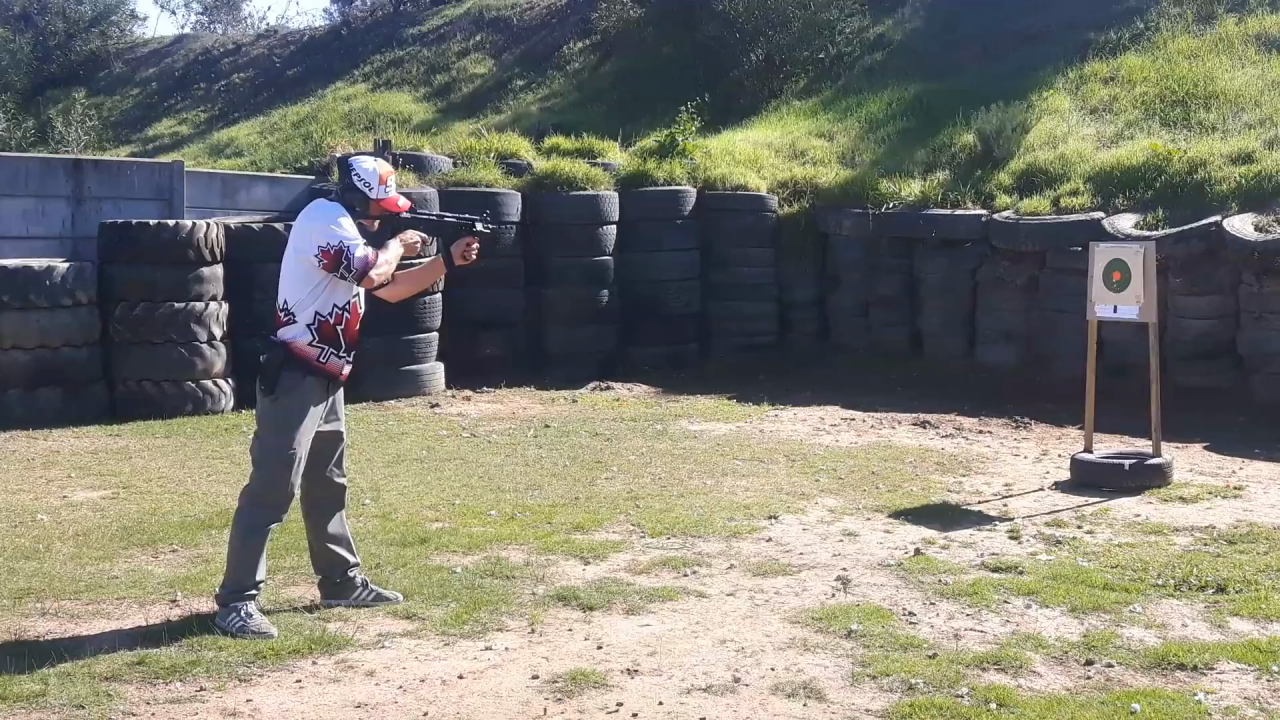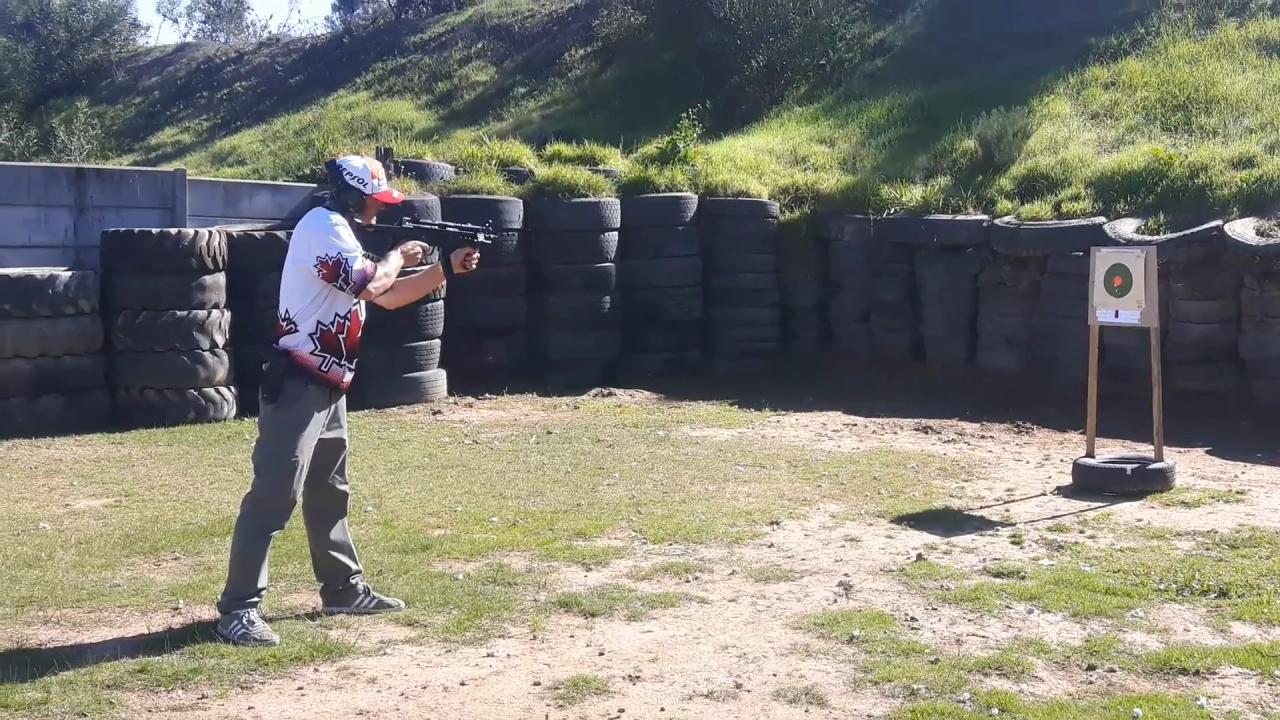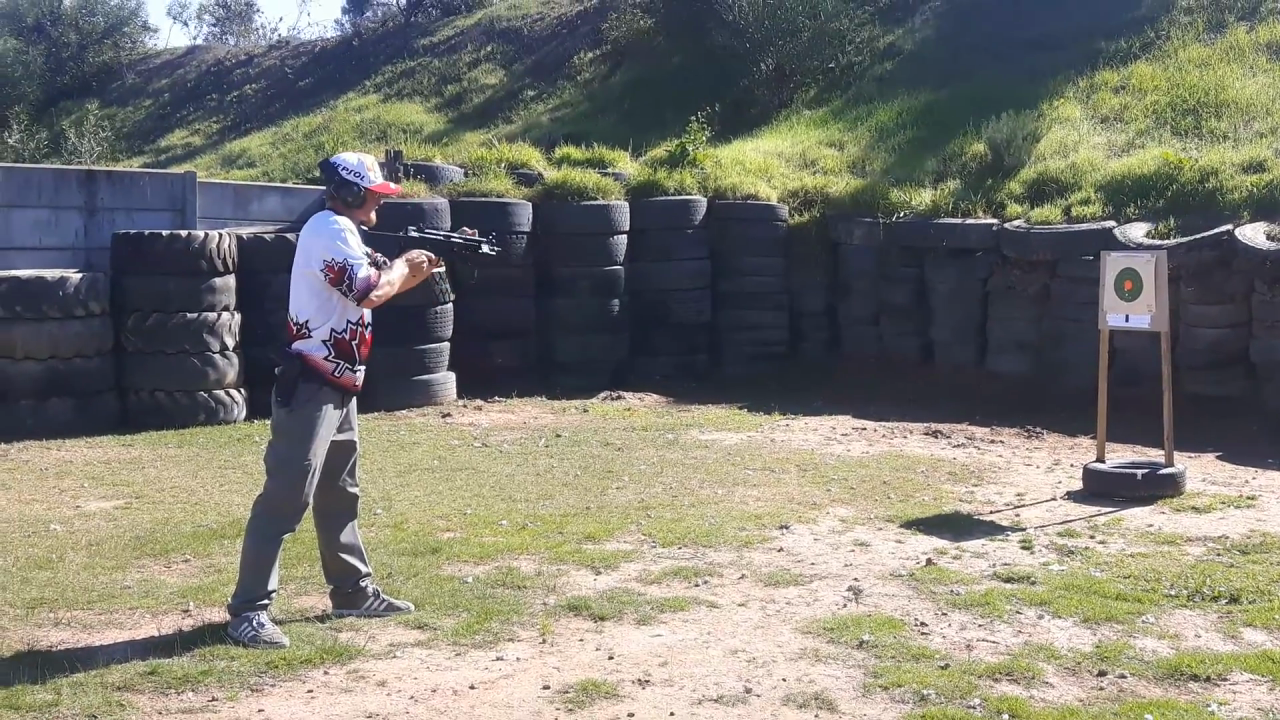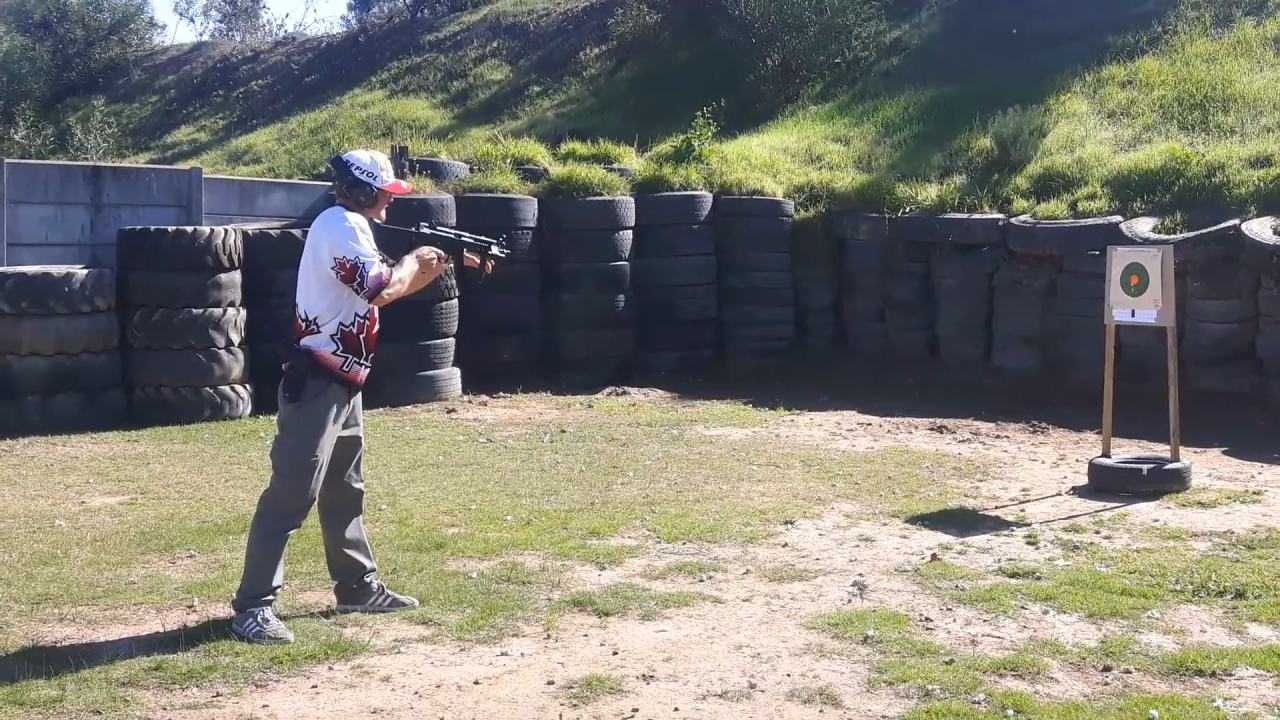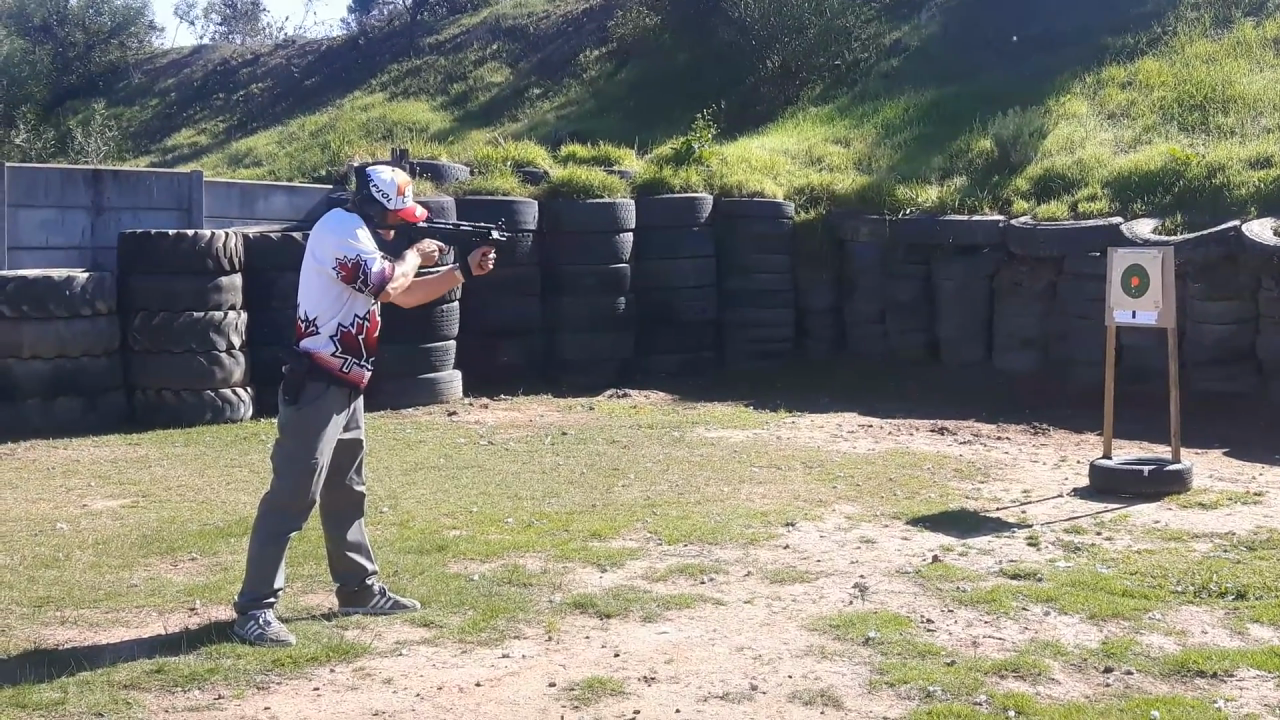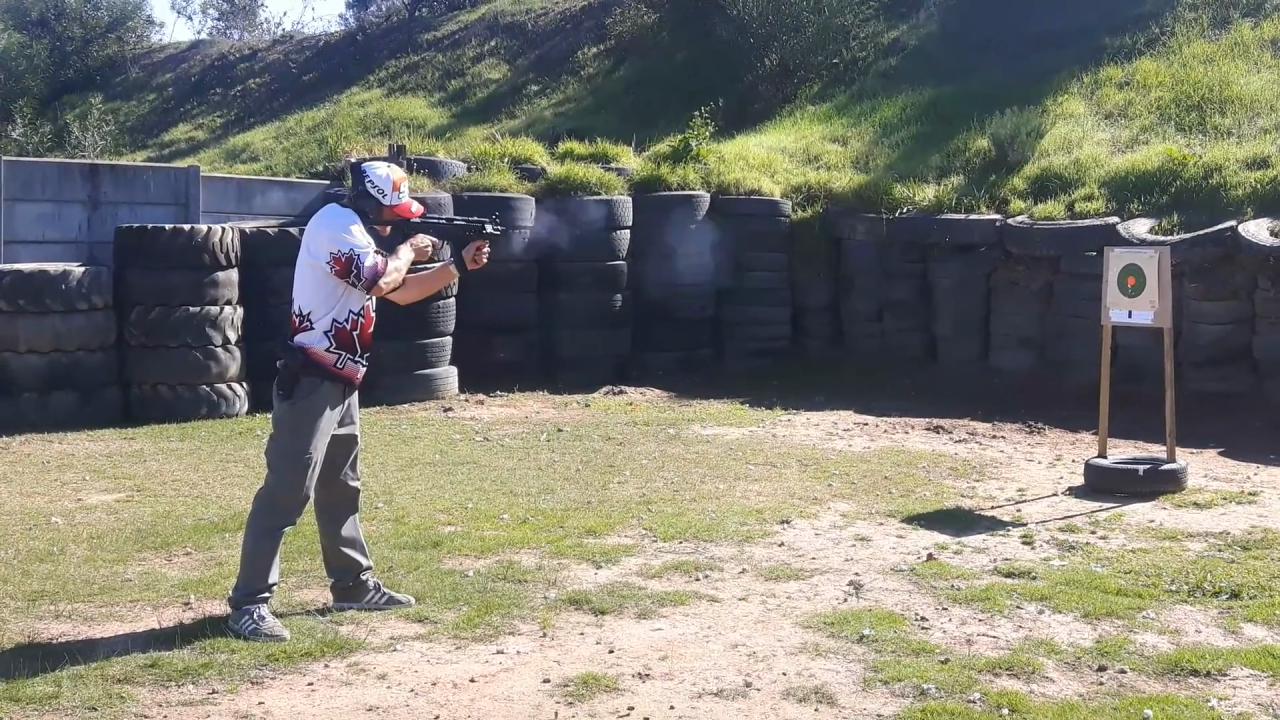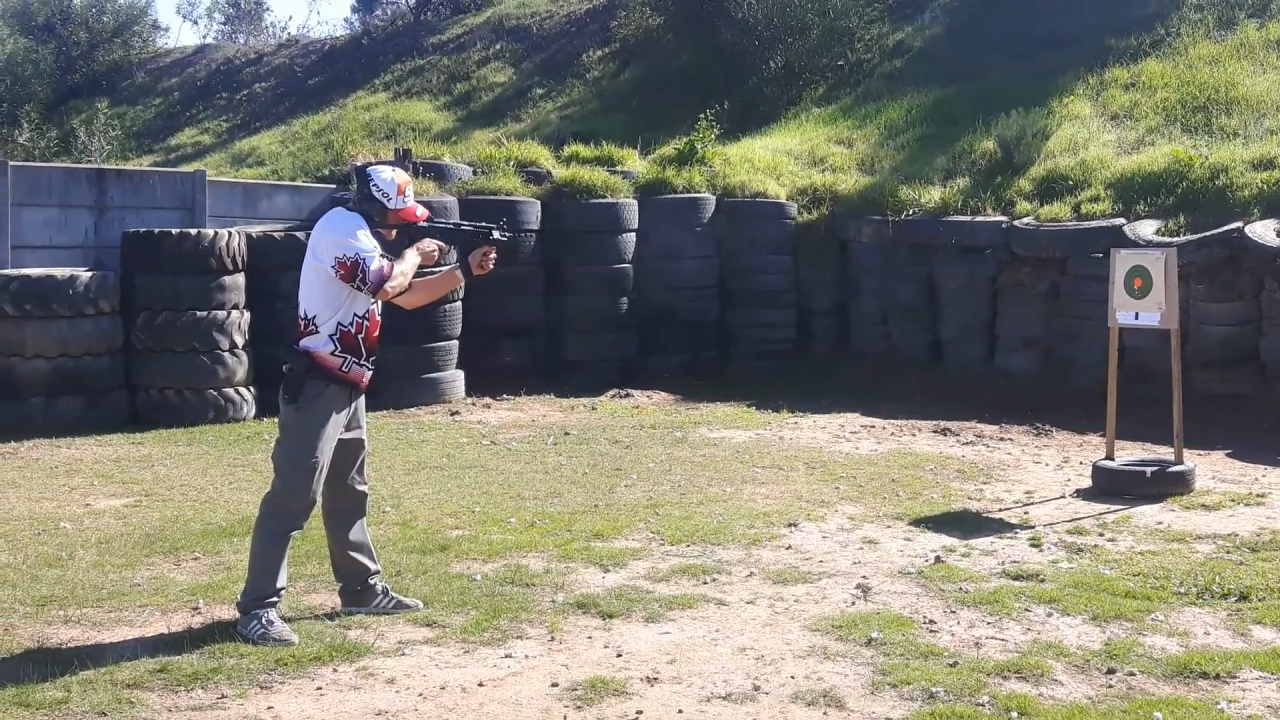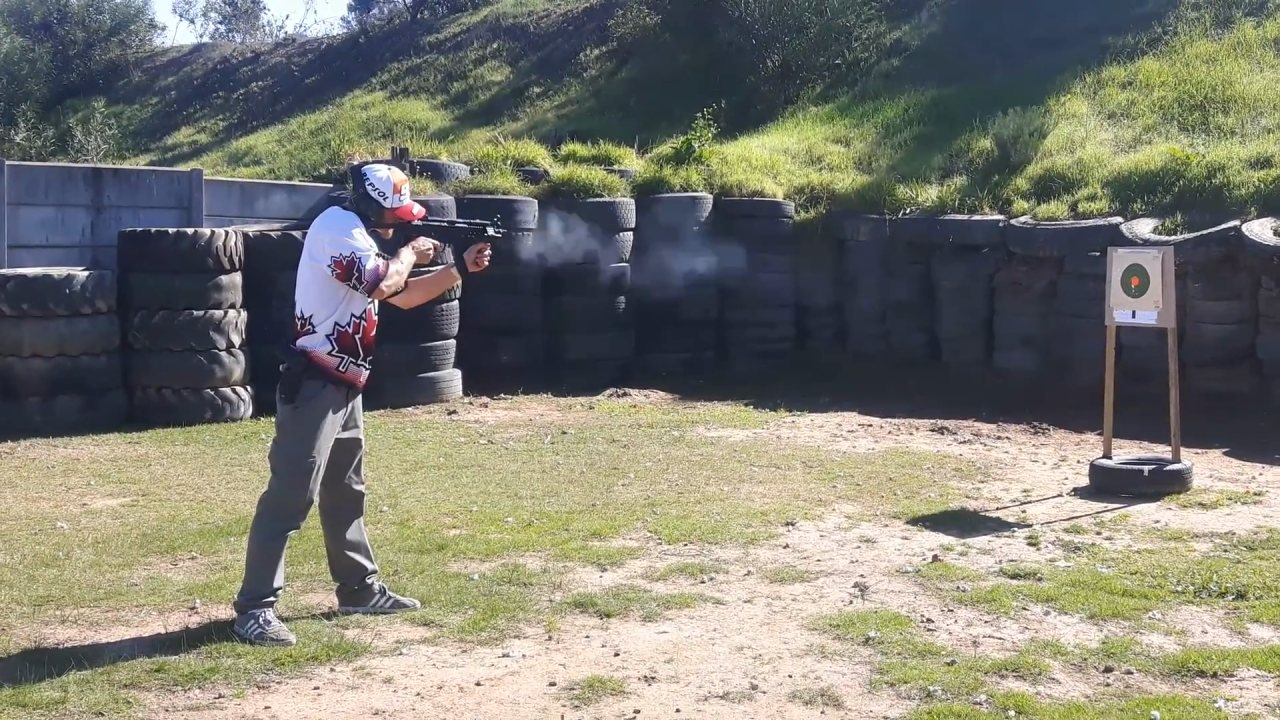
dt=0.7s
person 1, frame 1
left shoulder: (346, 228)
right shoulder: (324, 215)
left elbow: (391, 289)
right elbow: (371, 274)
left wrist: (449, 259)
right wrist: (398, 245)
left hip: (325, 377)
right hip: (295, 375)
left knee: (327, 485)
right knee: (272, 487)
left ankle: (342, 581)
right ankle: (237, 600)
person 1, frame 2
left shoulder: (340, 234)
right shoulder: (323, 225)
left elbow: (388, 297)
right elbow: (370, 285)
left wrist: (448, 268)
right wrist: (398, 256)
left hip: (326, 385)
right hip: (298, 384)
left knee: (329, 493)
right knee: (274, 495)
left ankle: (344, 589)
right ankle: (238, 608)
person 1, frame 3
left shoulder: (344, 232)
right shoulder: (331, 229)
left elbow: (378, 284)
right elbow: (372, 292)
left wrist: (436, 256)
right wrist: (405, 263)
left hip: (339, 386)
right hip: (312, 385)
left knee: (341, 495)
right knee: (286, 497)
left ankle: (354, 592)
right ankle: (248, 610)
person 1, frame 4
left shoulder: (349, 226)
right shoulder: (344, 225)
left elbow: (383, 286)
right elbow: (384, 289)
left wrist: (447, 260)
right wrist: (415, 260)
left hip: (340, 381)
right hip: (319, 381)
left knee: (346, 490)
right knee: (292, 493)
left ankle: (359, 587)
right ankle: (252, 606)
person 1, frame 5
left shoulder: (358, 237)
right shoulder: (340, 226)
left elbow: (405, 295)
right elbow: (387, 286)
left wrist: (465, 269)
right wrist: (415, 255)
left hip: (344, 385)
right hip: (317, 384)
left knee: (346, 494)
right knee: (292, 496)
left ankle: (360, 590)
right ankle: (255, 608)
person 1, frame 6
left shoulder: (355, 233)
right shoulder: (335, 222)
left elbow: (401, 292)
right elbow: (381, 281)
left wrist: (460, 264)
right wrist: (409, 250)
left hip: (339, 381)
right hip: (311, 381)
left knee: (342, 489)
right knee: (287, 491)
left ankle: (355, 585)
right ankle: (249, 603)
person 1, frame 7
left shoulder: (361, 238)
right shoulder: (340, 226)
left elbow: (406, 296)
right elbow: (386, 285)
left wrist: (466, 270)
right wrist: (414, 255)
left hip: (345, 386)
right hip: (317, 385)
left knee: (349, 493)
right knee: (293, 495)
left ankle: (363, 589)
right ankle: (257, 607)
person 1, frame 8
left shoulder: (357, 237)
right shoulder: (336, 225)
left elbow: (403, 296)
right elbow: (382, 284)
left wrist: (461, 267)
right wrist: (410, 253)
left hip: (343, 384)
right hip: (314, 384)
left knee: (346, 493)
right knee: (291, 495)
left ankle: (360, 588)
right ankle: (254, 607)
